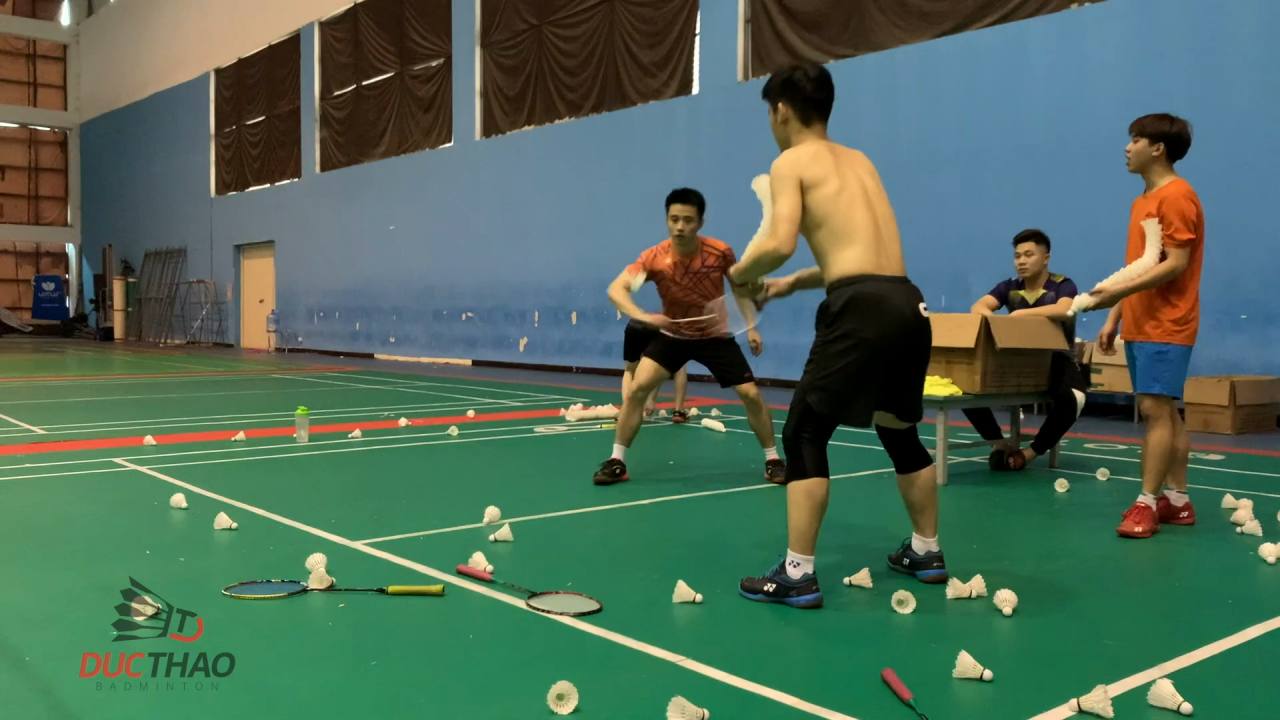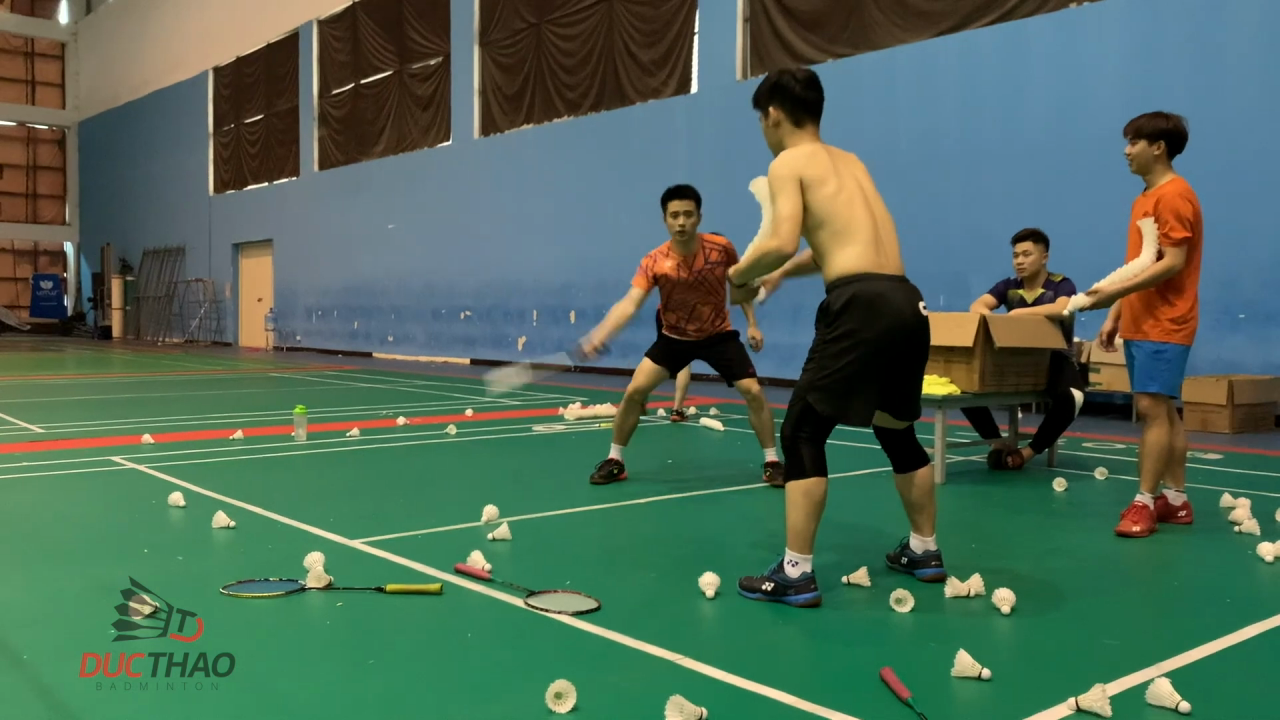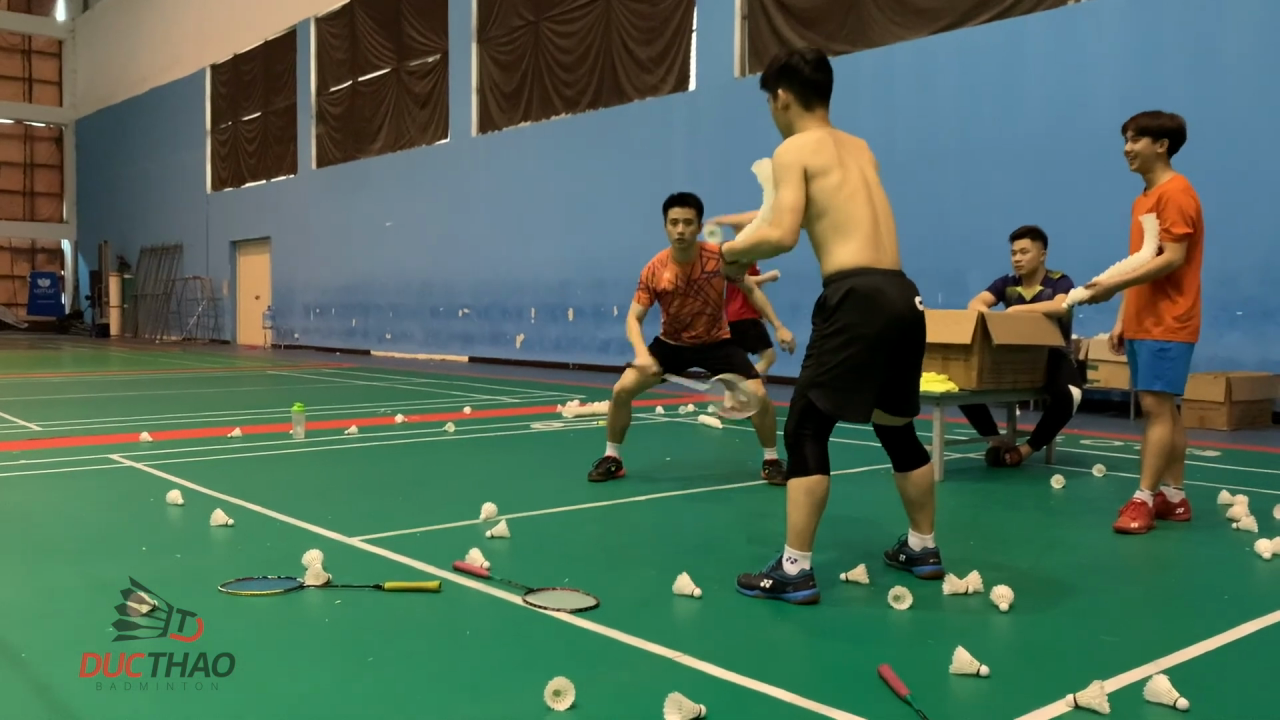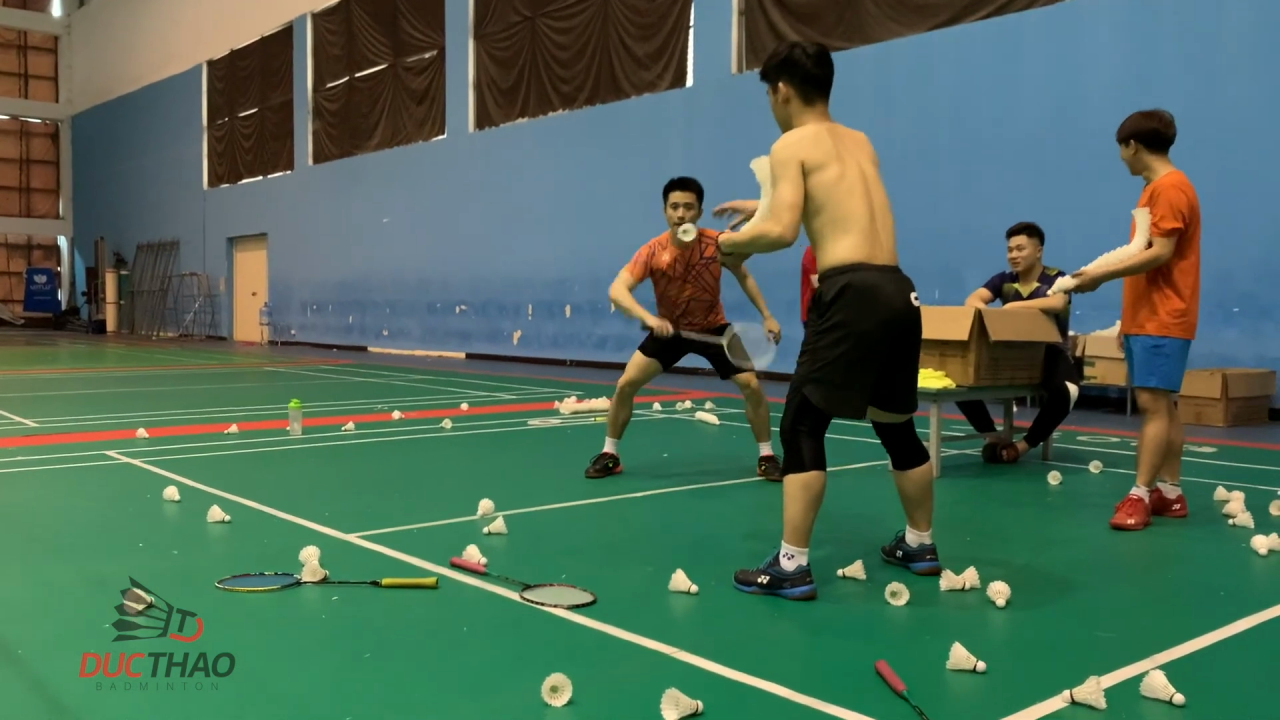
dt=0.7s
person 1, frame 1
left shoulder: (792, 163)
right shoulder: (859, 162)
left elbow: (781, 245)
left wrist: (742, 272)
right wrist: (791, 283)
left hip: (862, 307)
right hip: (905, 302)
left knee: (804, 435)
right knee: (901, 431)
left ankle: (798, 574)
right ankle: (926, 552)
person 1, frame 2
left shoulder: (788, 163)
right shoulder: (850, 163)
left elbow: (781, 243)
left wrist: (741, 274)
right wrist: (782, 272)
left hip: (862, 305)
right hip: (904, 301)
left knee: (802, 434)
right knee: (897, 430)
left ankle: (796, 574)
right ankle: (924, 550)
person 1, frame 3
left shoulder: (794, 149)
right shoulder: (858, 148)
left elbow: (781, 235)
left wrist: (734, 250)
right wrist: (754, 221)
left hip: (858, 299)
right hip: (901, 295)
left knee: (805, 431)
right knee: (897, 426)
left ankle: (795, 571)
right ankle: (923, 548)
person 1, frame 4
left shoulder: (793, 144)
right shoulder: (859, 142)
left elbow: (781, 231)
left wrist: (731, 242)
right wrist: (759, 208)
left hip: (853, 294)
right hip: (897, 290)
left knee: (802, 426)
right knee: (896, 423)
left ankle: (791, 566)
right ankle: (920, 545)
person 2, frame 1
left shoulder: (1177, 197)
right shoulder: (1143, 200)
left elbow: (1176, 265)
left wrist: (1117, 292)
right wrist: (1113, 319)
left hip: (1165, 326)
right hip: (1141, 325)
left knee: (1155, 408)
right knee: (1165, 410)
left ankle: (1147, 503)
right ankle: (1177, 500)
person 2, frame 2
left shoulder: (1174, 195)
right shoulder: (1145, 198)
left elbow: (1172, 264)
left wrist: (1113, 291)
right wrist: (1114, 316)
left hip: (1163, 325)
right hip: (1142, 324)
left knee: (1151, 408)
right knee: (1164, 410)
left ankle: (1145, 502)
right ankle: (1175, 499)
person 2, frame 3
left shoulder: (1176, 193)
right shoulder: (1143, 198)
left elbow: (1172, 259)
left wrist: (1112, 284)
right wrist: (1121, 319)
left hip: (1167, 324)
right hip: (1144, 323)
left knee: (1156, 406)
right knee: (1164, 408)
left ankle: (1144, 498)
right ankle: (1173, 496)
person 2, frame 4
left shoulder: (1169, 187)
right shoulder: (1155, 189)
left elbow: (1160, 254)
left wrist: (1101, 275)
right wrist: (1128, 319)
left hip: (1163, 320)
right hip: (1147, 318)
left knee: (1152, 403)
right knee: (1161, 404)
left ankle: (1140, 495)
right ankle: (1169, 492)
person 3, frame 1
left shoulder: (720, 252)
right shoulder: (654, 257)
left elbow: (740, 288)
right elbow: (616, 289)
left wrist: (752, 328)
right wrist: (639, 314)
left hip: (715, 337)
right hip: (672, 336)
left knee: (751, 395)
right knee: (636, 389)
left ankle: (773, 460)
right ankle: (617, 462)
person 3, frame 2
left shoulder: (721, 247)
right shoulder: (655, 261)
right elbow: (629, 304)
left wrist: (752, 324)
right wrist: (599, 335)
left hip: (719, 336)
right hip: (674, 338)
left knee: (753, 393)
right knee: (634, 393)
left ankle: (772, 462)
right ankle: (615, 461)
person 3, frame 3
left shoulder: (720, 256)
right shoulder: (654, 270)
left elbow: (750, 289)
right elbow: (633, 320)
right wrist: (641, 354)
left hip: (717, 342)
right hip: (671, 344)
left knee: (759, 396)
right knee: (621, 391)
left ankle: (771, 461)
right ankle: (612, 459)
person 3, frame 4
left shoulder: (717, 243)
right shoulder: (652, 252)
left elbow: (743, 275)
right elbow: (616, 292)
left wrist: (767, 316)
right wrist: (647, 317)
left hip: (713, 329)
right hip: (668, 332)
left knee: (752, 387)
right knee: (625, 384)
left ankle: (767, 457)
right ankle: (609, 454)
person 4, frame 1
left shoulder: (1063, 285)
right shoulder: (1010, 287)
left elbow: (1064, 310)
right elbow: (978, 307)
left wrist: (1019, 314)
left hip: (1056, 361)
left knee: (1071, 398)
left ankle: (1031, 452)
right ankle: (1000, 444)
person 4, frame 2
left shoulder: (1061, 284)
right shoulder: (1008, 286)
left elbow: (1062, 309)
right elbow: (977, 306)
left wrist: (1017, 313)
left hip: (1054, 361)
left knee: (1070, 398)
left ankle: (1029, 451)
right ankle: (999, 443)
person 4, frame 3
left shoulder: (1060, 282)
right shoulder: (1007, 283)
left elbow: (1060, 307)
right elbow: (975, 303)
left wrist: (1015, 310)
left hip: (1053, 358)
left knee: (1068, 395)
left ankle: (1028, 448)
right ankle: (997, 441)
person 4, frame 4
left shoulder: (1056, 278)
right shoulder: (1004, 280)
left elbow: (1057, 303)
right elbow: (972, 300)
left wrist: (1012, 306)
left hip: (1050, 355)
left knee: (1065, 392)
left ankle: (1025, 444)
right ankle: (994, 438)
